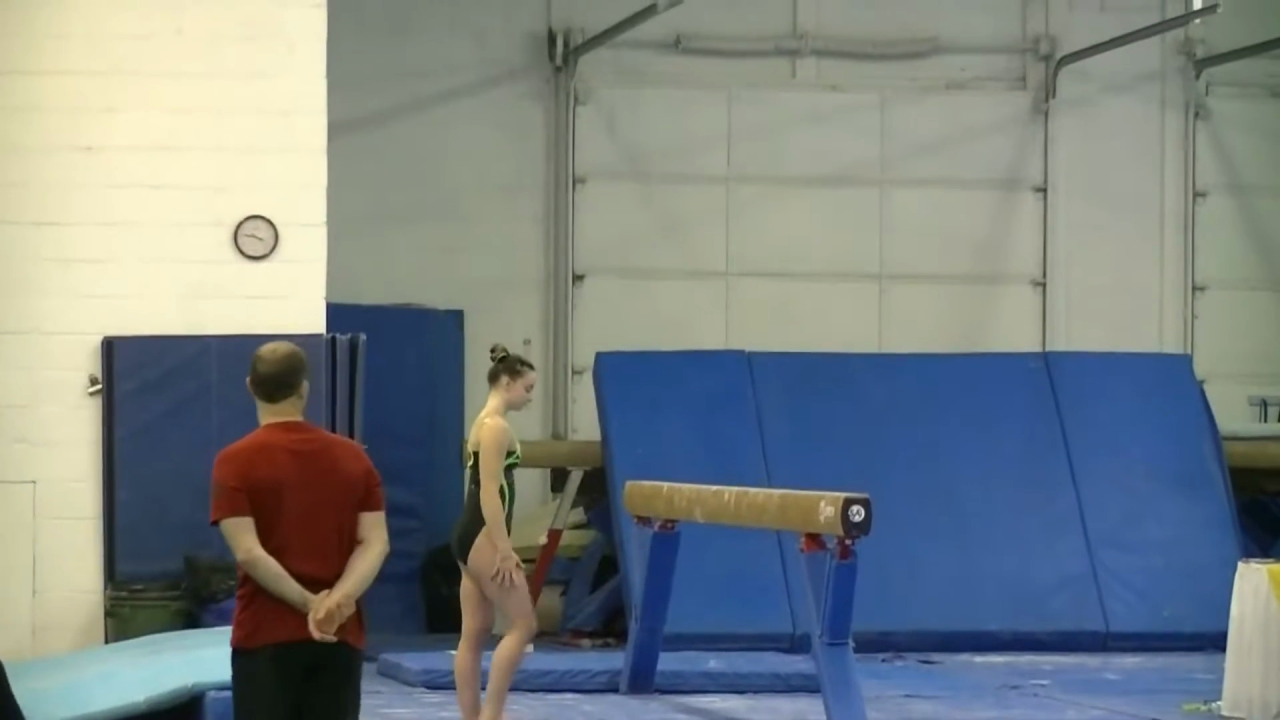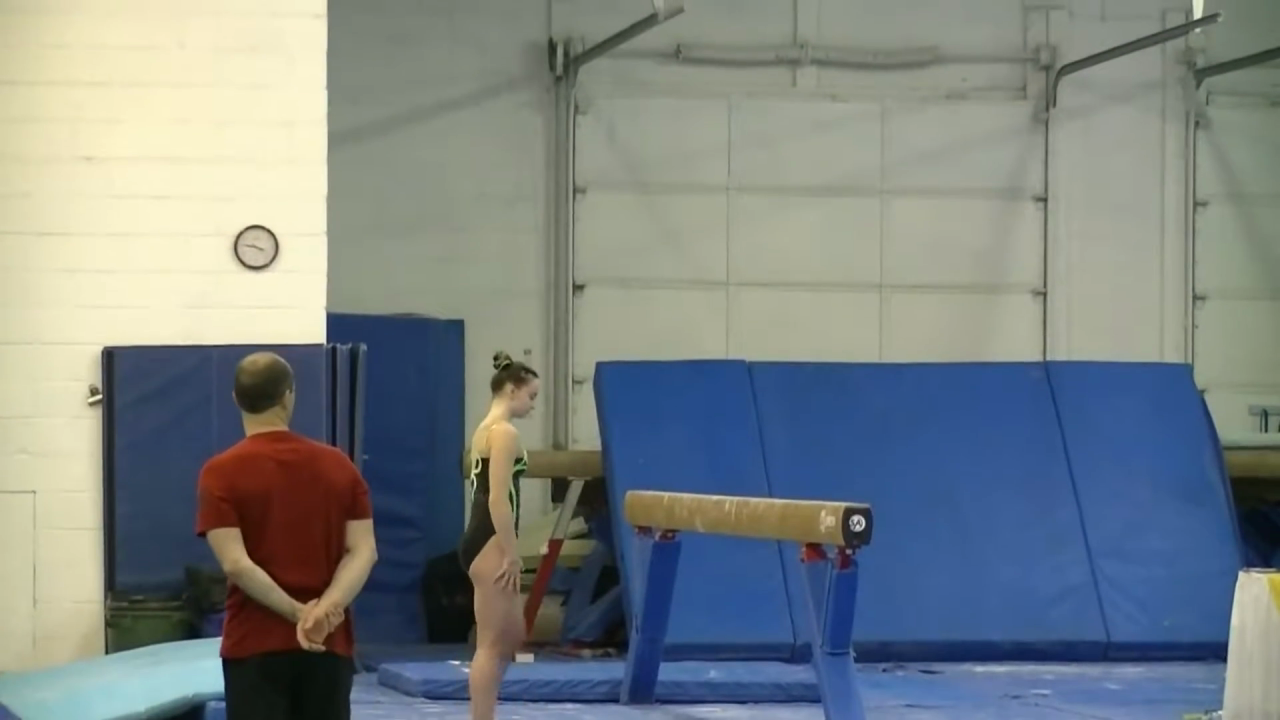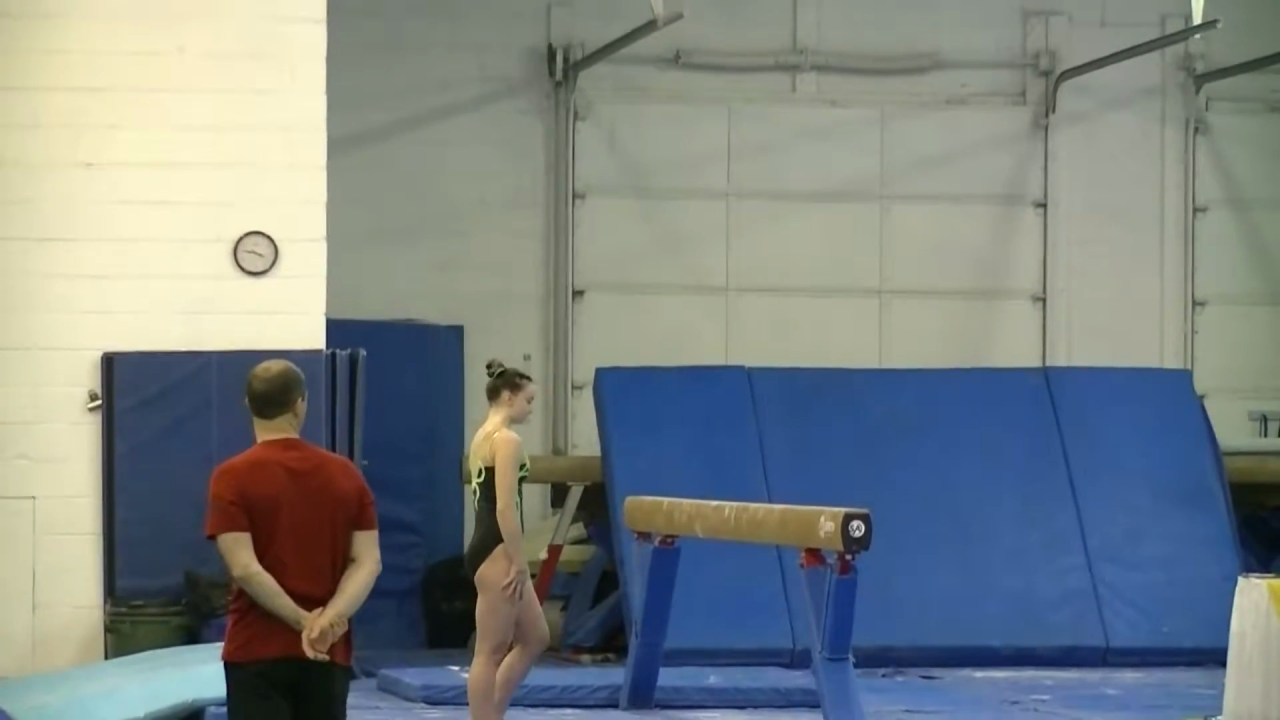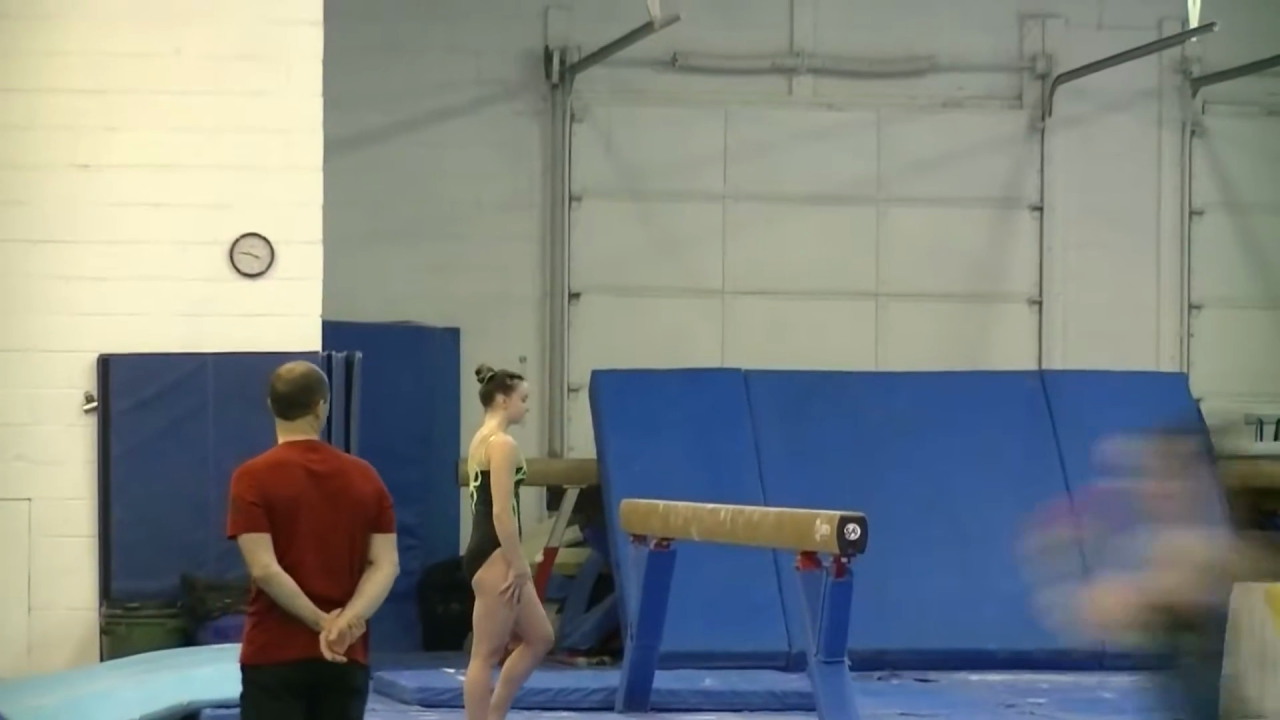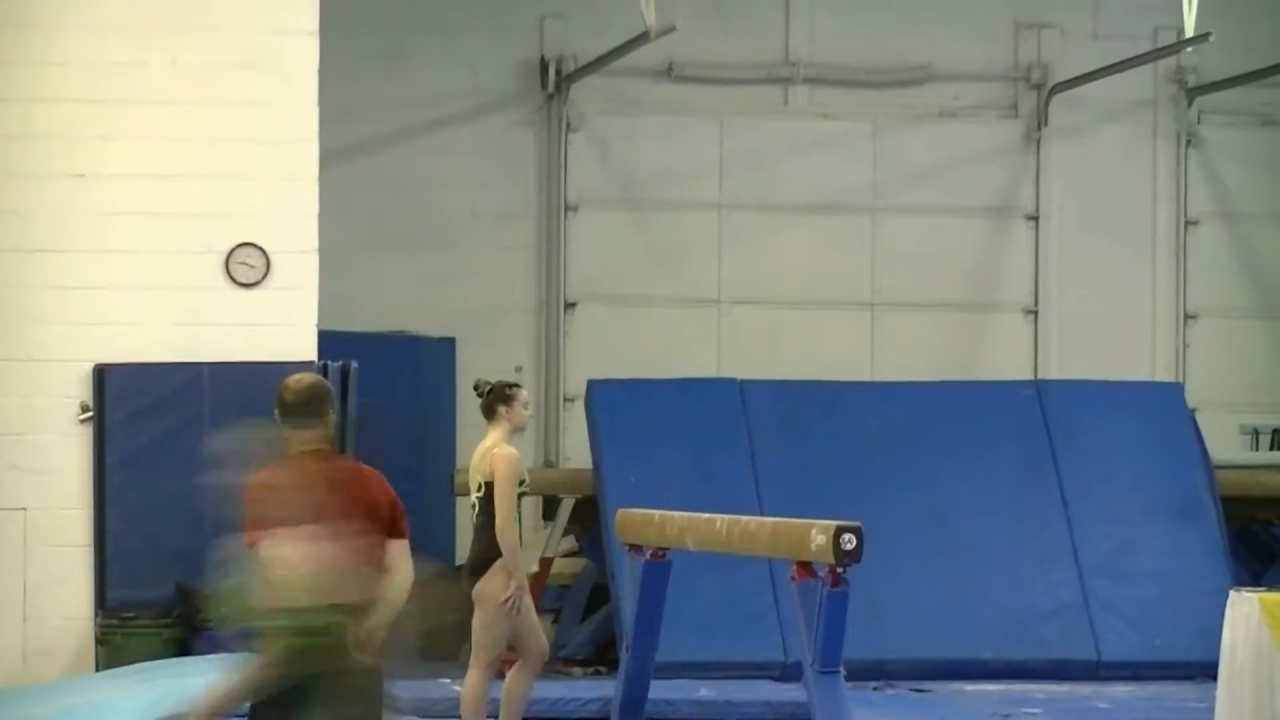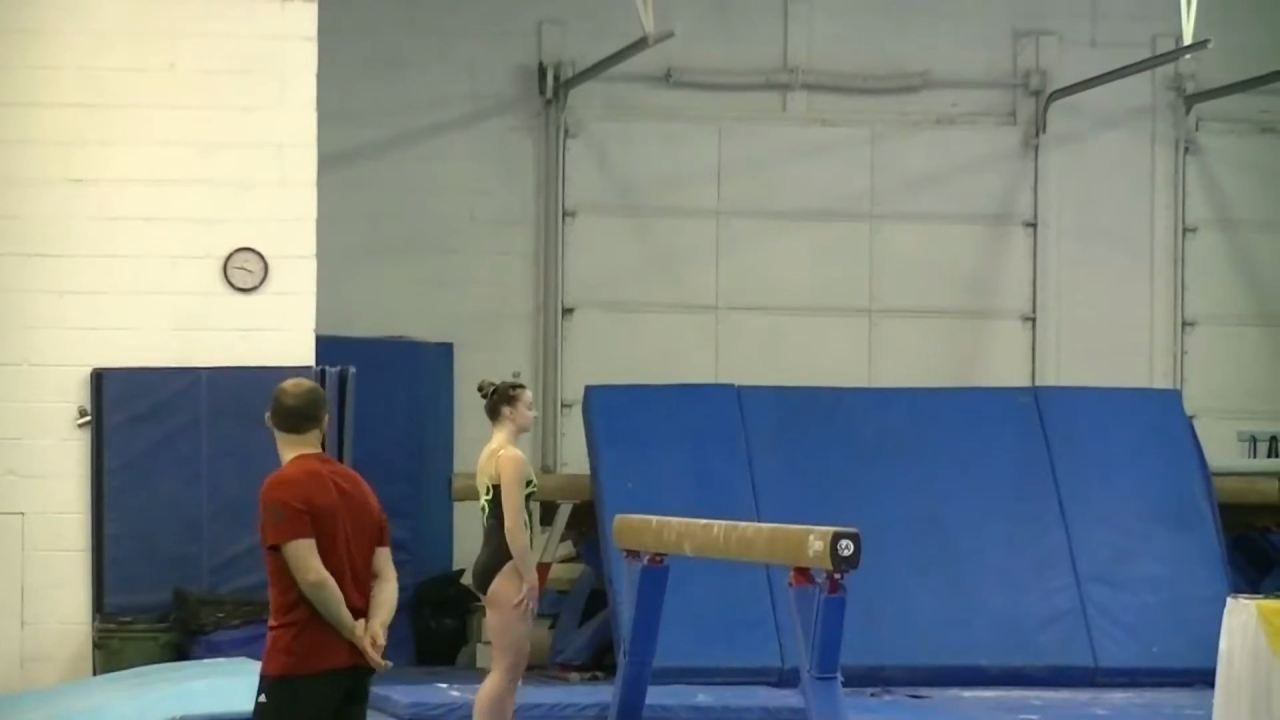
dt=0.3s
person 1, frame 1
left shoulder: (235, 461)
right shoulder: (353, 457)
left elbow: (248, 553)
right elbow: (375, 543)
left wrist: (309, 603)
right wrist: (340, 599)
left hip: (266, 638)
right hip: (340, 636)
person 1, frame 2
left shoulder: (221, 473)
right shoulder: (339, 465)
left elbow: (235, 564)
right elbow: (363, 551)
left wrist: (298, 613)
right wrist: (328, 607)
left hip: (256, 647)
right hip: (330, 644)
person 1, frame 3
left shoulder: (232, 477)
right shoulder: (347, 475)
left elbow: (244, 569)
right elbow: (368, 561)
left wrist: (303, 621)
right wrist: (331, 618)
left hip: (258, 652)
right hip: (329, 653)
person 1, frame 4
left shoulder: (253, 478)
right shoulder: (365, 477)
left elbow: (264, 569)
right elbow: (385, 564)
left wrist: (321, 622)
right wrist: (348, 620)
left hip: (275, 654)
right hip: (347, 654)
person 1, frame 5
left shoulder: (266, 486)
right shoulder: (374, 484)
left elbow: (282, 574)
right elbow: (402, 571)
left wrist: (335, 630)
right wrist: (370, 626)
left hip: (292, 659)
right hip: (359, 665)
person 1, frame 6
left shoulder: (282, 487)
right shoulder: (358, 486)
left elbow: (312, 577)
right elbow: (385, 575)
left wrist: (352, 632)
right wrist: (374, 629)
left hip: (301, 663)
right hip: (353, 662)
person 2, frame 1
left shoulder: (486, 423)
right shoulder: (496, 426)
right elbow: (489, 493)
right wrist: (505, 550)
left hip: (472, 535)
right hip: (483, 536)
left knee: (475, 634)
right knee: (523, 624)
person 2, frame 2
left shoulder: (485, 429)
right shoulder: (505, 432)
right elbow: (499, 499)
right wrist: (511, 555)
left hip: (480, 541)
right hip: (490, 544)
left knee: (511, 637)
right knee: (493, 644)
person 2, frame 3
left shoulder: (482, 437)
right shoulder: (507, 440)
right elbow: (506, 508)
right wrist: (519, 563)
left hip: (489, 548)
right hip: (497, 552)
left knee: (535, 638)
right knee: (490, 650)
person 2, frame 4
left shoulder: (481, 440)
right shoulder: (502, 443)
right elbow: (502, 511)
right wrist: (517, 566)
left hip: (489, 552)
right hip: (495, 556)
left knee: (540, 637)
right knee: (486, 653)
person 2, frame 5
left shoulder: (483, 452)
right shoulder: (505, 455)
right elbow: (504, 523)
right wrist: (517, 577)
left hip: (488, 563)
right hip: (495, 567)
left knee: (534, 653)
right knee: (483, 664)
person 2, frame 6
left shoulder: (489, 454)
right shoulder: (511, 457)
right elbow: (514, 525)
right wrist: (530, 579)
left hip: (492, 564)
right hip: (505, 569)
left knee: (513, 664)
right knee: (506, 667)
